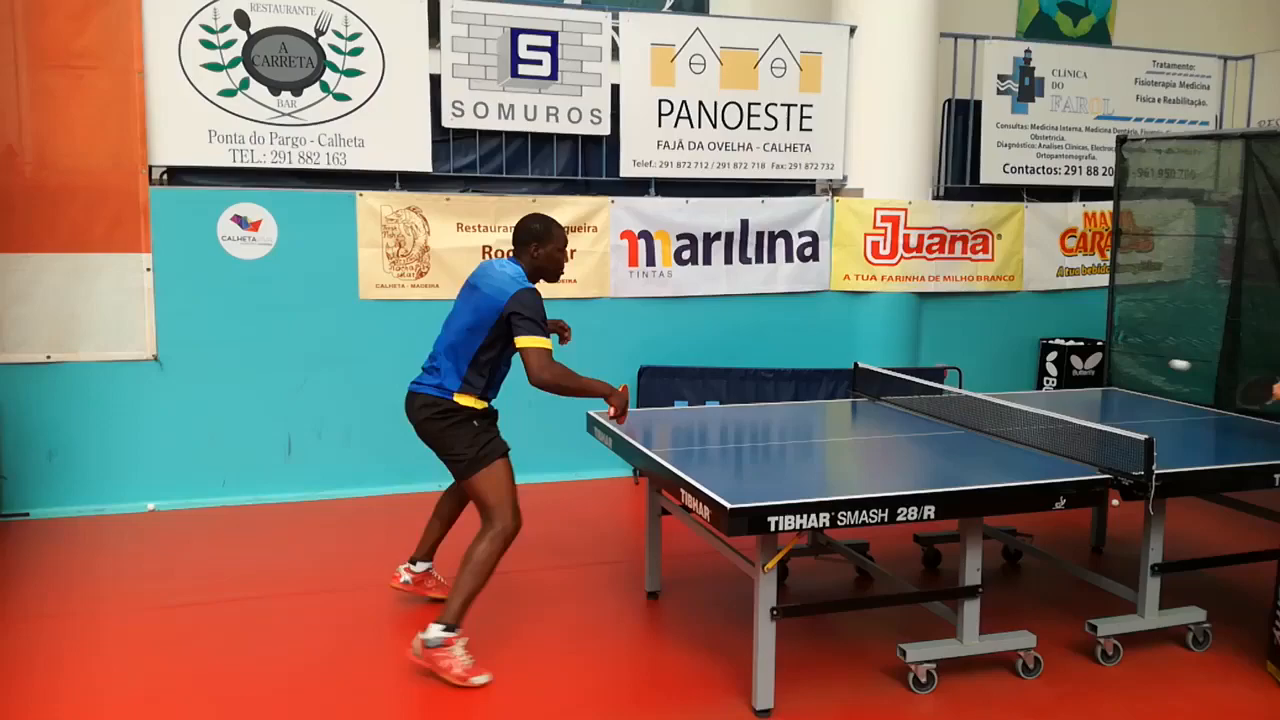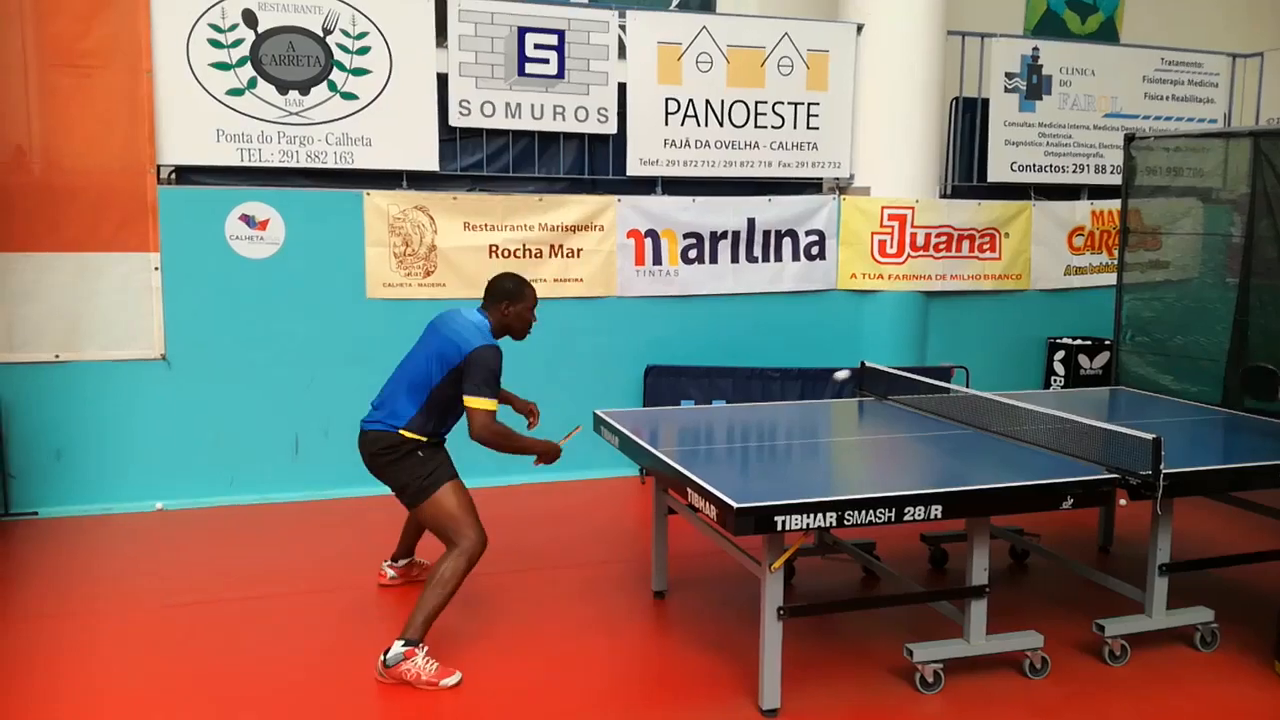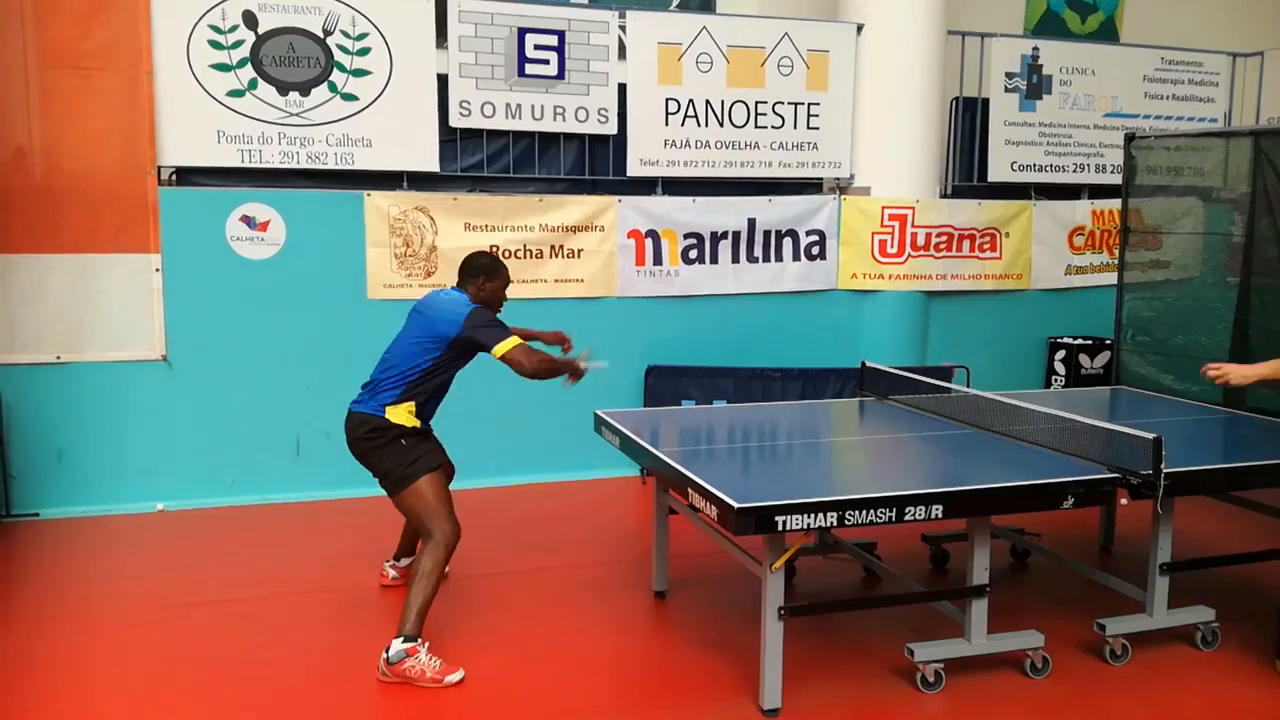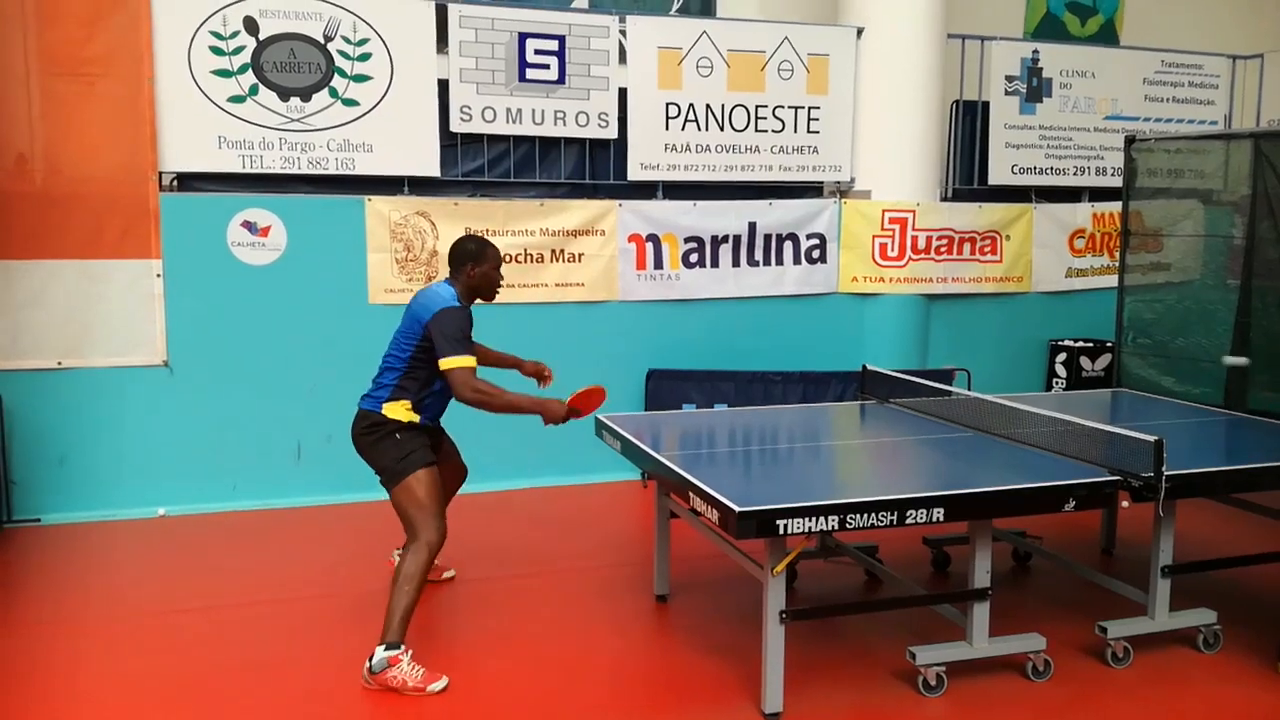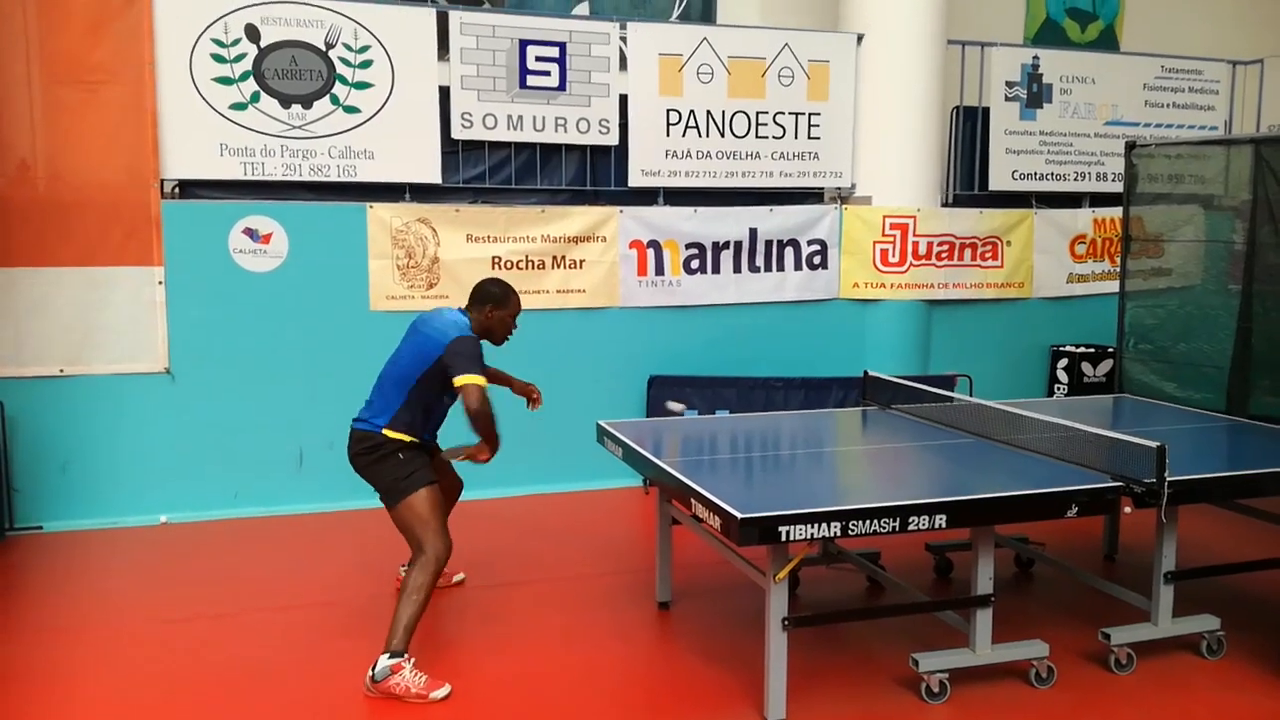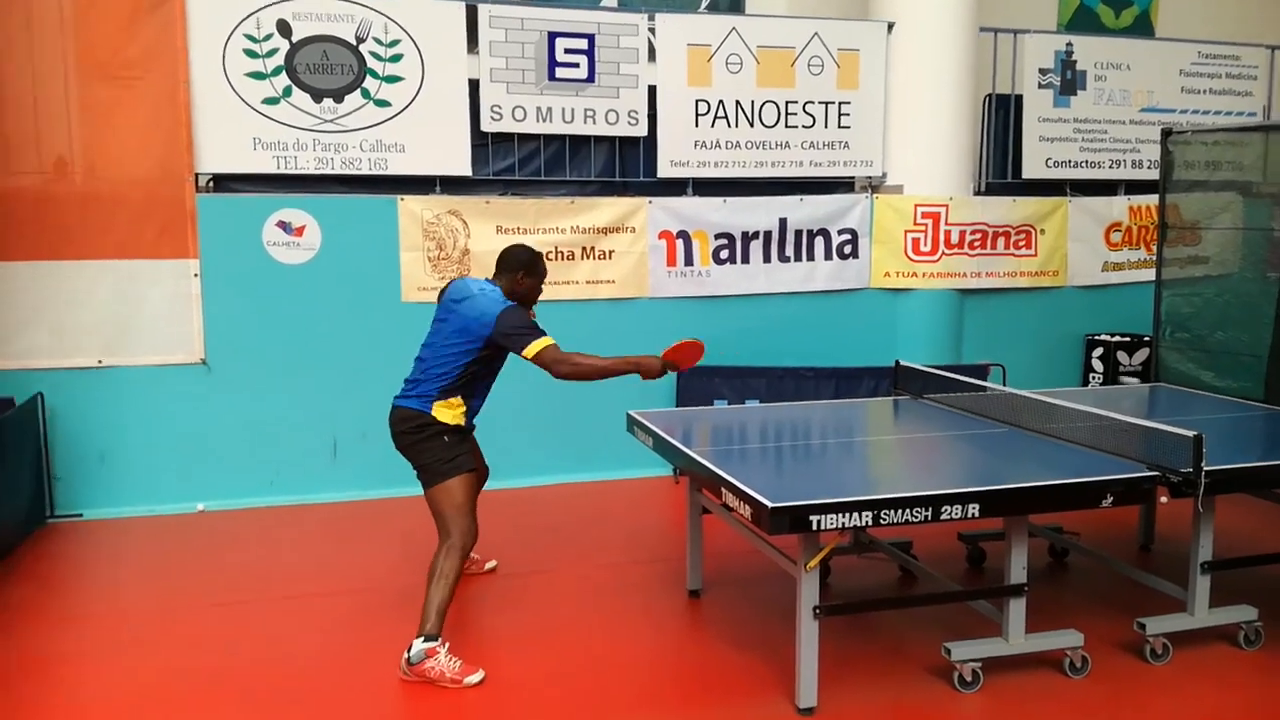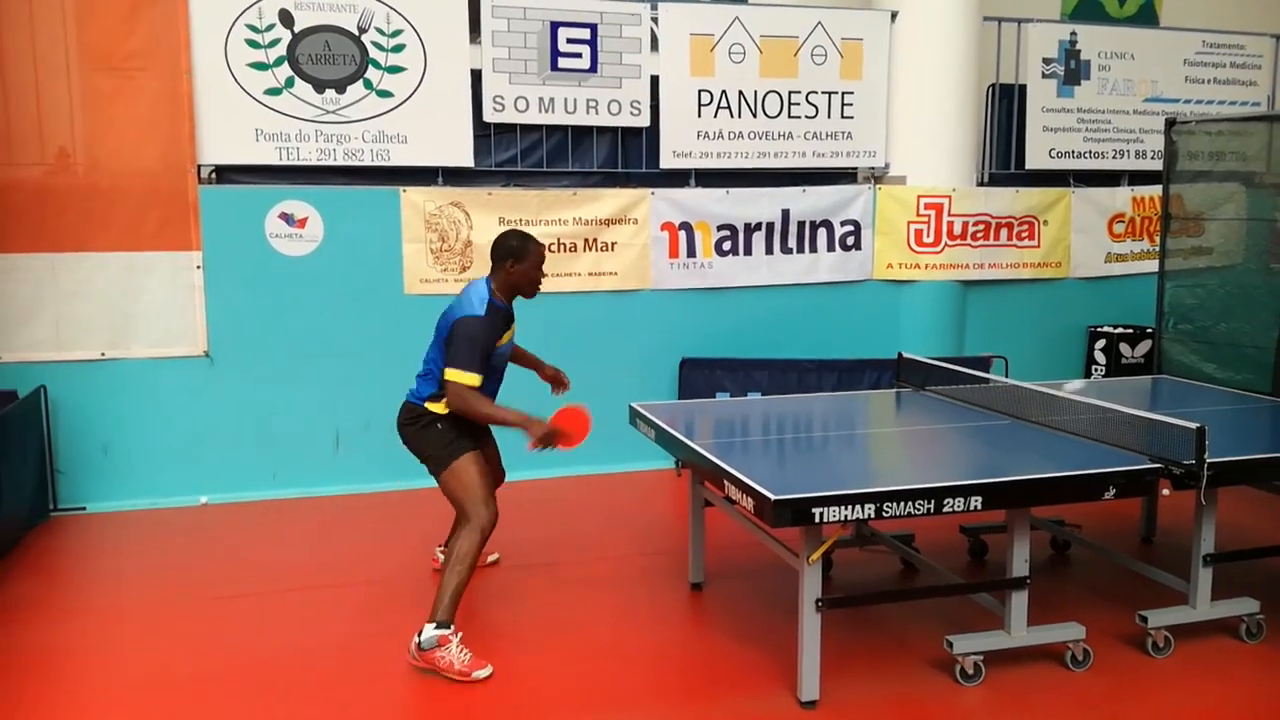
dt=0.3s
person 1, frame 1
left shoulder: (491, 270)
right shoulder: (522, 295)
right elbow: (541, 373)
left wrist: (543, 327)
right wrist: (605, 390)
left hip: (429, 398)
right hip: (453, 410)
left knee: (468, 482)
right knee: (502, 523)
left ankle: (417, 570)
right ankle: (441, 637)
person 1, frame 2
left shoulder: (455, 318)
right shoulder: (484, 349)
right elbow: (483, 430)
left wrist: (511, 399)
right wrist: (541, 447)
left hip: (383, 432)
right hip: (398, 444)
left knee: (434, 493)
right knee: (469, 541)
left ankle: (399, 564)
right ankle: (403, 653)
person 1, frame 3
left shoulder: (440, 301)
right shoulder: (472, 315)
right elbow: (528, 366)
left wrist: (538, 335)
right wrist: (569, 366)
left hip: (380, 421)
right hip: (383, 428)
left knee: (440, 475)
right knee: (443, 534)
left ankle: (402, 564)
right ankle: (403, 652)
person 1, frame 4
left shoulder: (442, 298)
right shoulder: (448, 312)
left elbow: (463, 350)
right elbow: (465, 387)
left wrist: (522, 365)
right wrist: (539, 406)
left hip: (408, 420)
right hip: (387, 425)
left knee: (452, 475)
right knee: (429, 533)
left ankle: (410, 562)
right ankle: (388, 656)
person 1, frame 5
left shoulder: (440, 318)
right shoulder: (463, 340)
right elbow: (475, 403)
left wrist: (516, 385)
right wrist: (491, 442)
left hip: (401, 437)
right hip: (392, 445)
left knee: (447, 488)
right knee: (435, 548)
left ankle: (420, 574)
right ankle: (392, 664)
person 1, frame 6
left shoulder: (460, 288)
right shoulder: (505, 315)
right elbow: (562, 366)
right wrist: (638, 365)
left hip: (415, 413)
right hip: (430, 425)
left knee: (475, 474)
right knee: (461, 532)
left ankle: (458, 560)
right ankle: (425, 650)
person 1, frame 7
left shoulder: (496, 298)
right shoulder: (475, 318)
right elbow: (461, 396)
left wrist: (540, 368)
right wrist: (529, 423)
left hip: (462, 416)
right hip: (438, 419)
left knee: (493, 479)
right knee: (481, 517)
left ankle: (452, 550)
right ankle: (436, 637)
